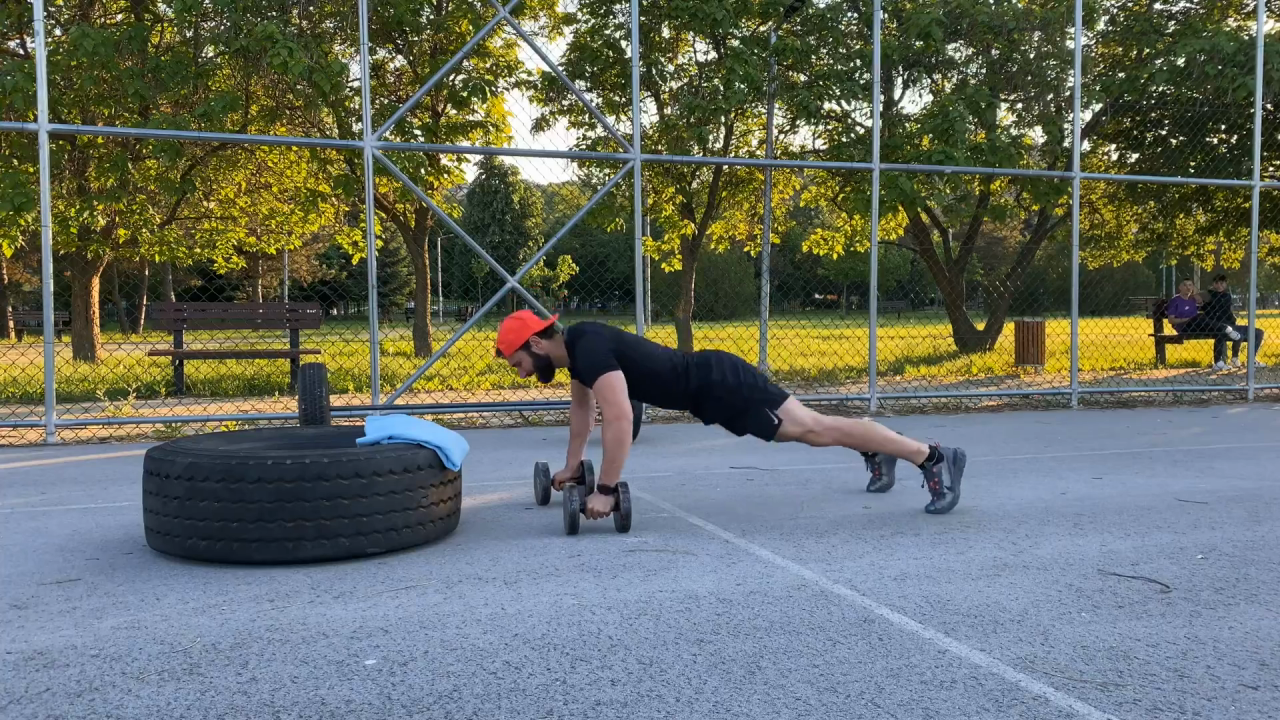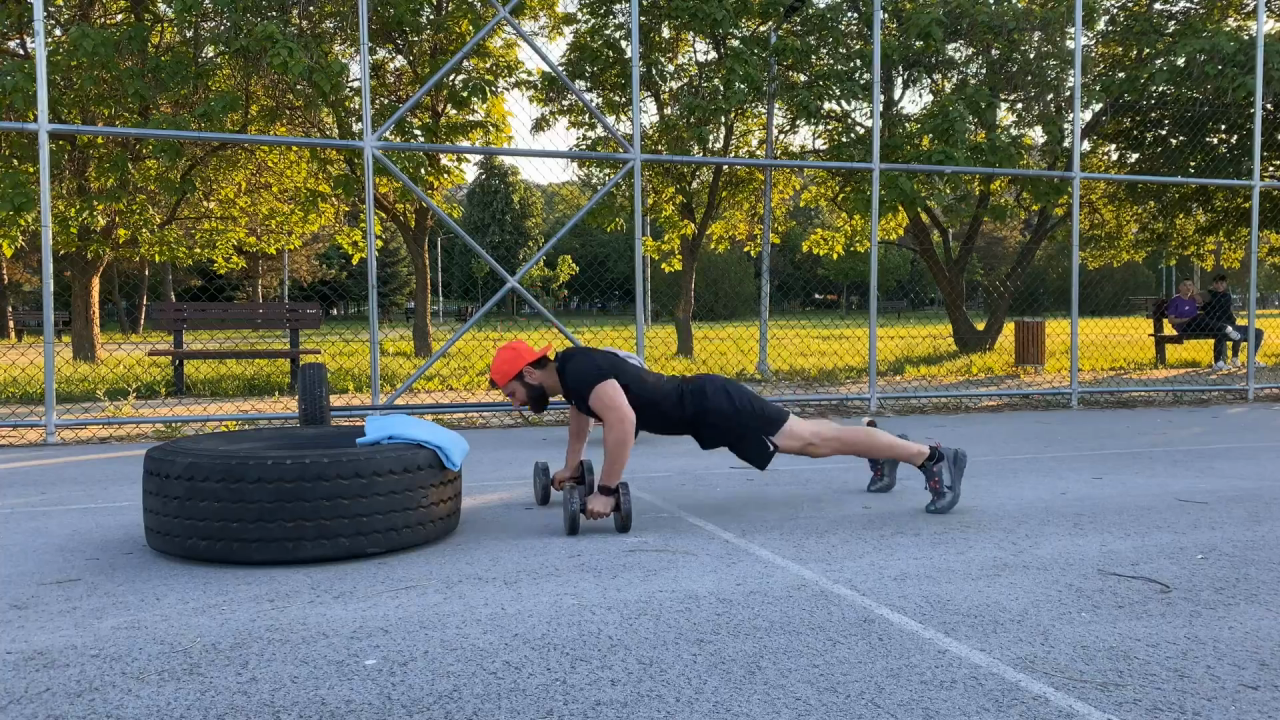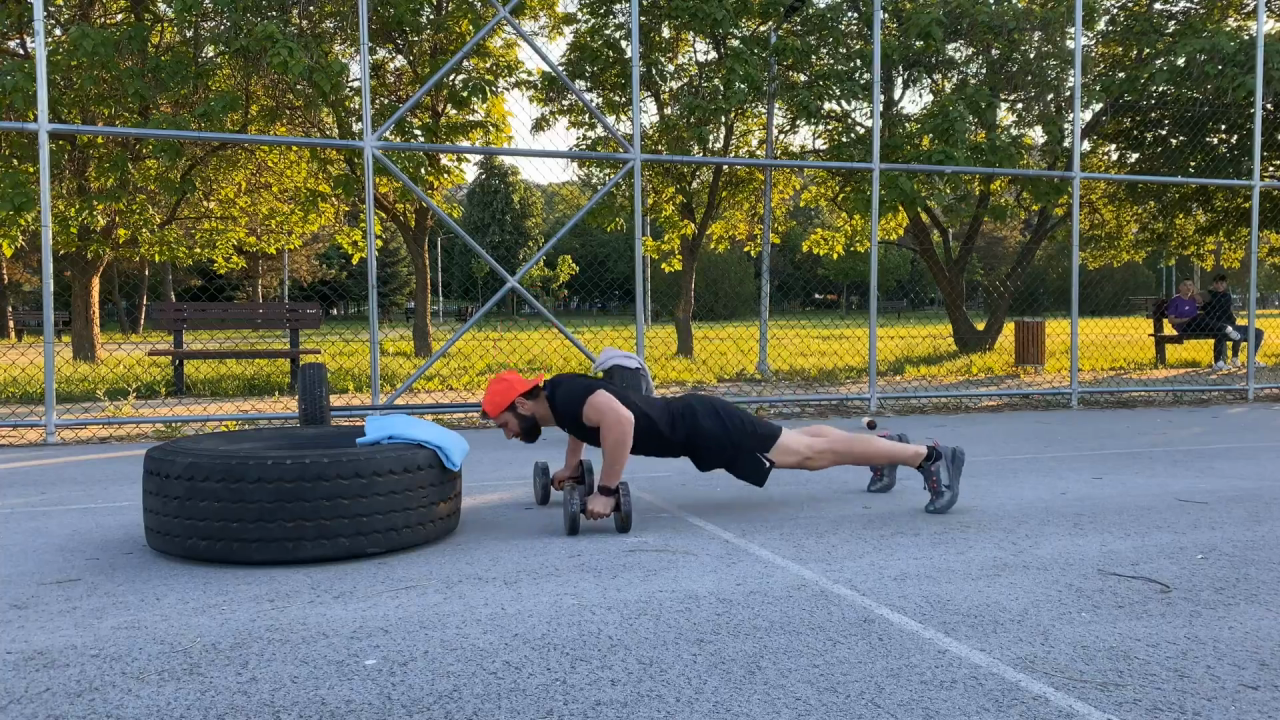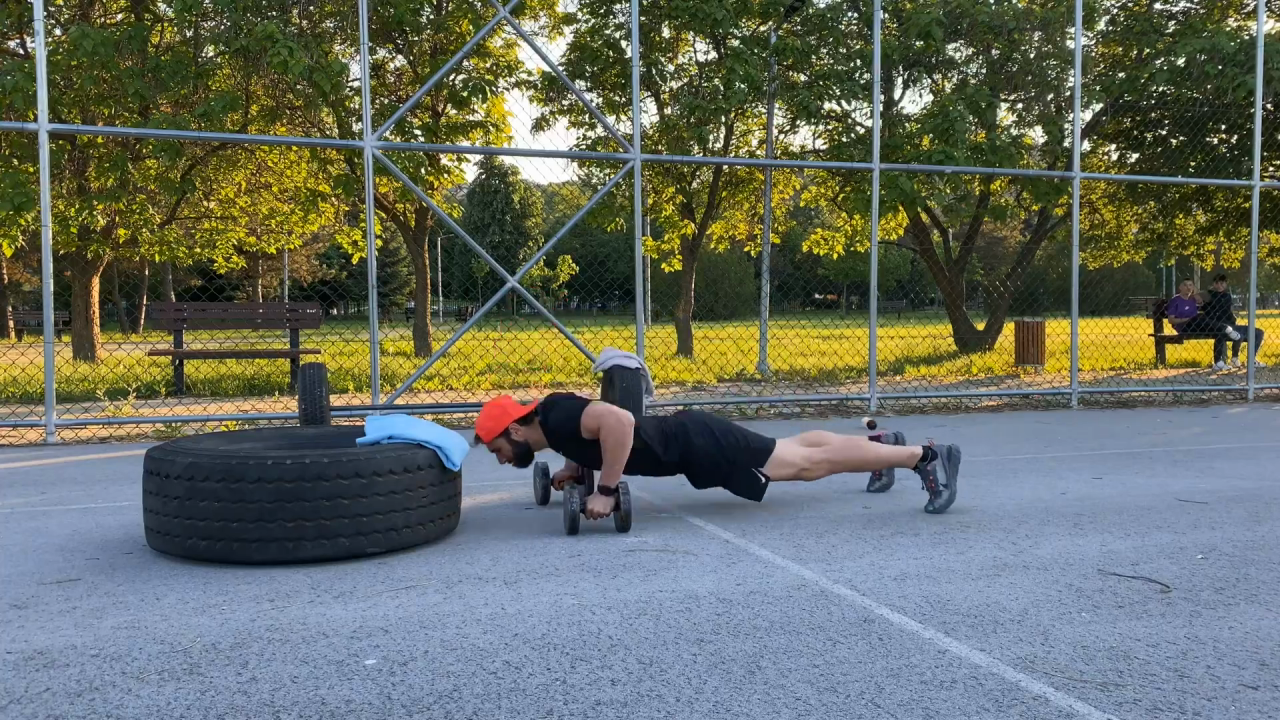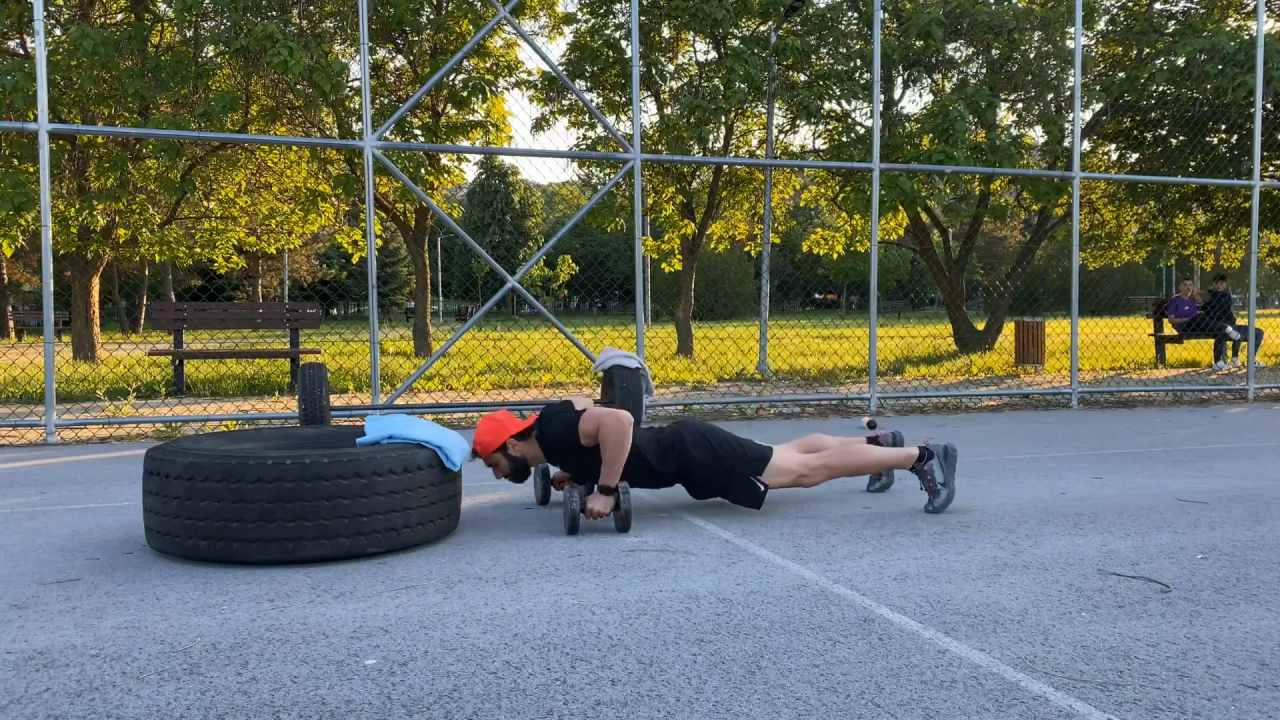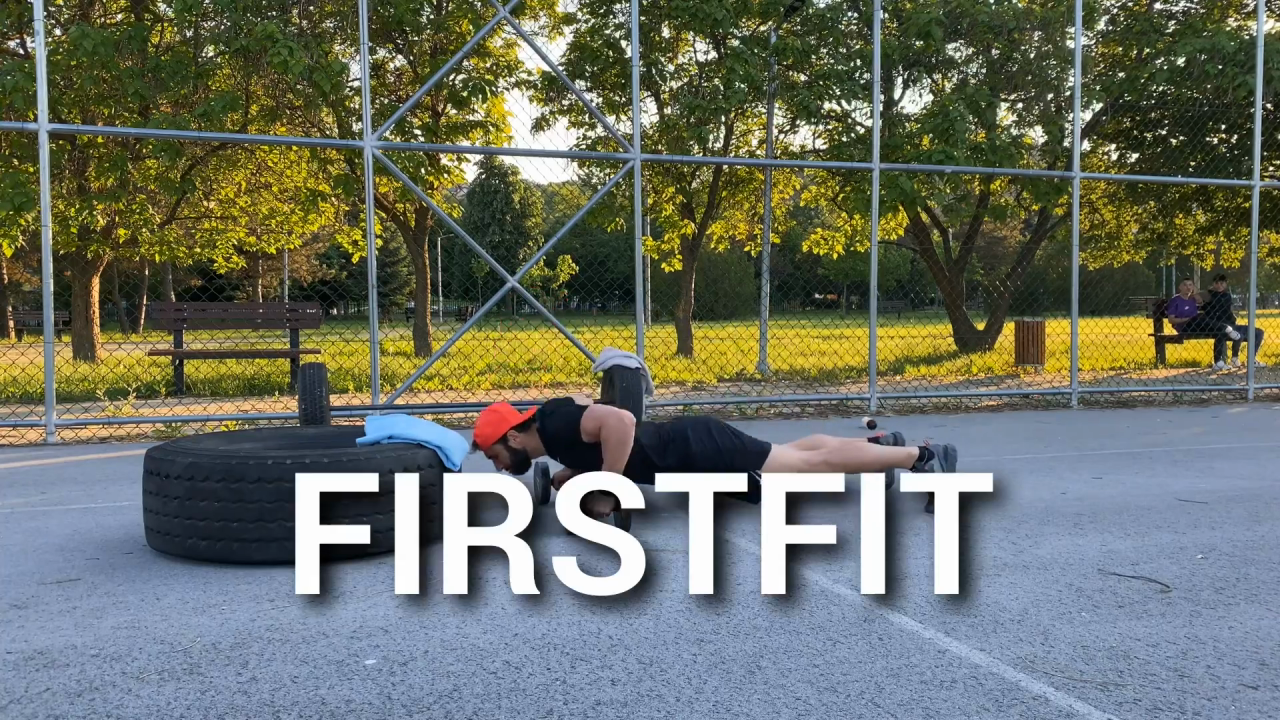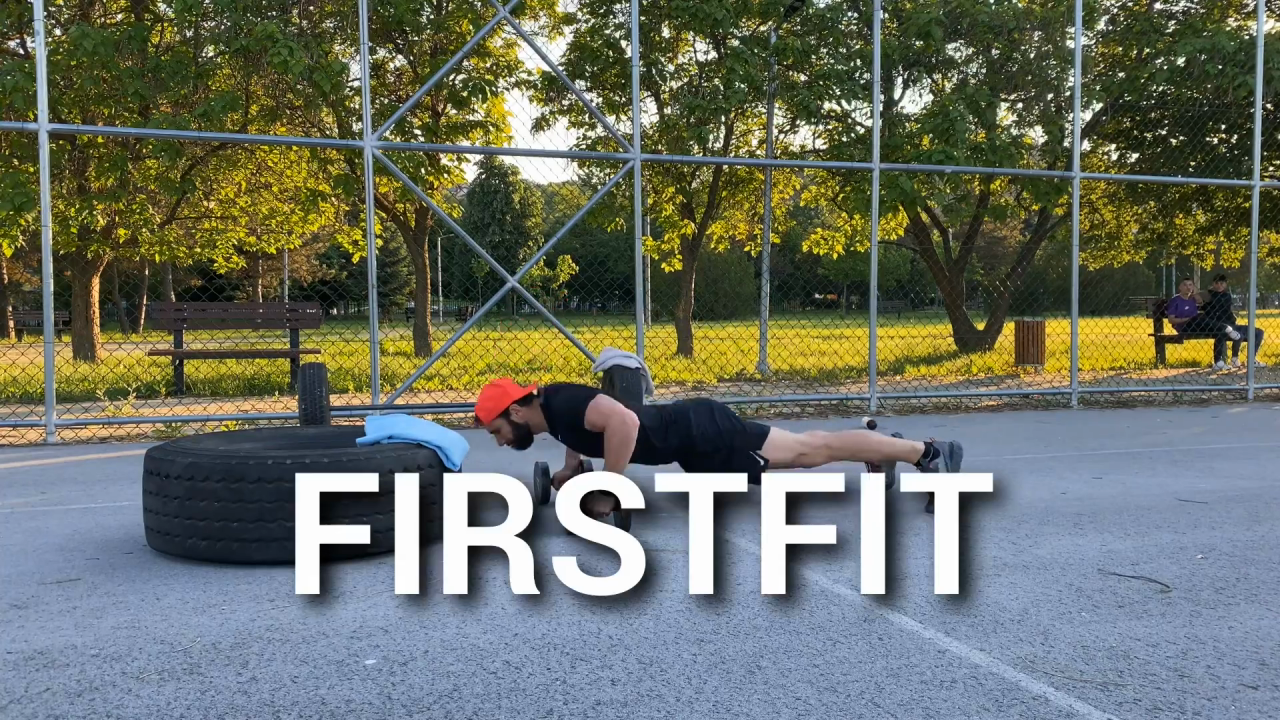
dt=0.1s
person 1, frame 1
left shoulder: (588, 347)
right shoulder: (575, 348)
left elbow: (619, 417)
right elbow: (581, 405)
left wrist: (605, 491)
right wrist: (570, 466)
left hip: (717, 384)
right hip: (708, 381)
left knee: (814, 429)
right knee: (795, 426)
left ankle: (935, 458)
right ankle: (877, 451)
person 1, frame 2
left shoulder: (576, 375)
right shoulder: (567, 368)
left elbow: (622, 419)
right elbow: (582, 409)
left wrist: (606, 491)
right wrist: (571, 463)
left hip: (711, 409)
right hip: (699, 400)
left knee: (815, 441)
right knee: (801, 430)
left ankle: (934, 457)
right ankle: (884, 447)
person 1, frame 3
left shoulder: (565, 397)
right shoulder: (559, 393)
left elbow: (620, 423)
left wrist: (605, 491)
right wrist: (570, 465)
left hip: (703, 431)
right hip: (693, 417)
left knee: (811, 452)
right knee: (799, 438)
left ankle: (931, 457)
right ankle: (883, 444)
person 1, frame 4
left shoulder: (558, 424)
right shoulder: (553, 413)
left elbow: (619, 421)
right elbow: (587, 398)
left wrist: (606, 491)
right wrist: (573, 465)
left hip: (699, 448)
right hip: (686, 434)
left knee: (810, 464)
right knee: (792, 446)
left ankle: (928, 456)
right ankle: (880, 441)
person 1, frame 5
left shoulder: (555, 434)
right shoulder: (550, 425)
left elbow: (619, 420)
right elbow: (583, 402)
left wrist: (605, 491)
right wrist: (571, 469)
left hip: (696, 458)
right hip: (684, 443)
left knee: (808, 469)
right knee: (791, 452)
left ankle: (924, 456)
right ankle: (878, 442)
person 1, frame 6
left shoulder: (555, 426)
right shoulder: (550, 422)
left elbow: (623, 423)
right elbow: (586, 411)
left wrist: (606, 489)
right wrist: (570, 469)
left hip: (698, 452)
right hip: (687, 440)
left knee: (807, 464)
right knee: (795, 451)
left ankle: (926, 456)
right ankle: (879, 440)
person 1, frame 7
left shoulder: (562, 408)
right shoulder: (554, 402)
left elbow: (625, 421)
left wrist: (608, 490)
right wrist: (571, 466)
left hip: (698, 435)
right hip: (688, 422)
left knee: (808, 451)
right knee: (798, 442)
left ankle: (929, 452)
right ankle: (880, 438)
